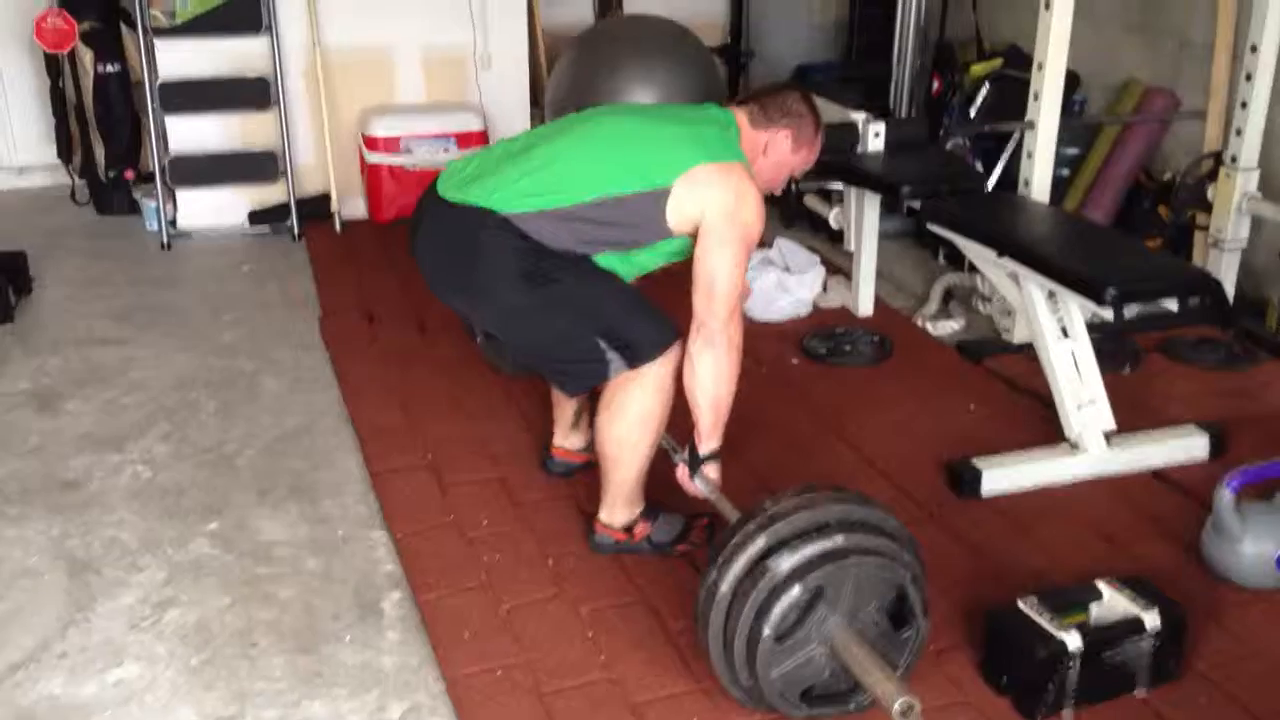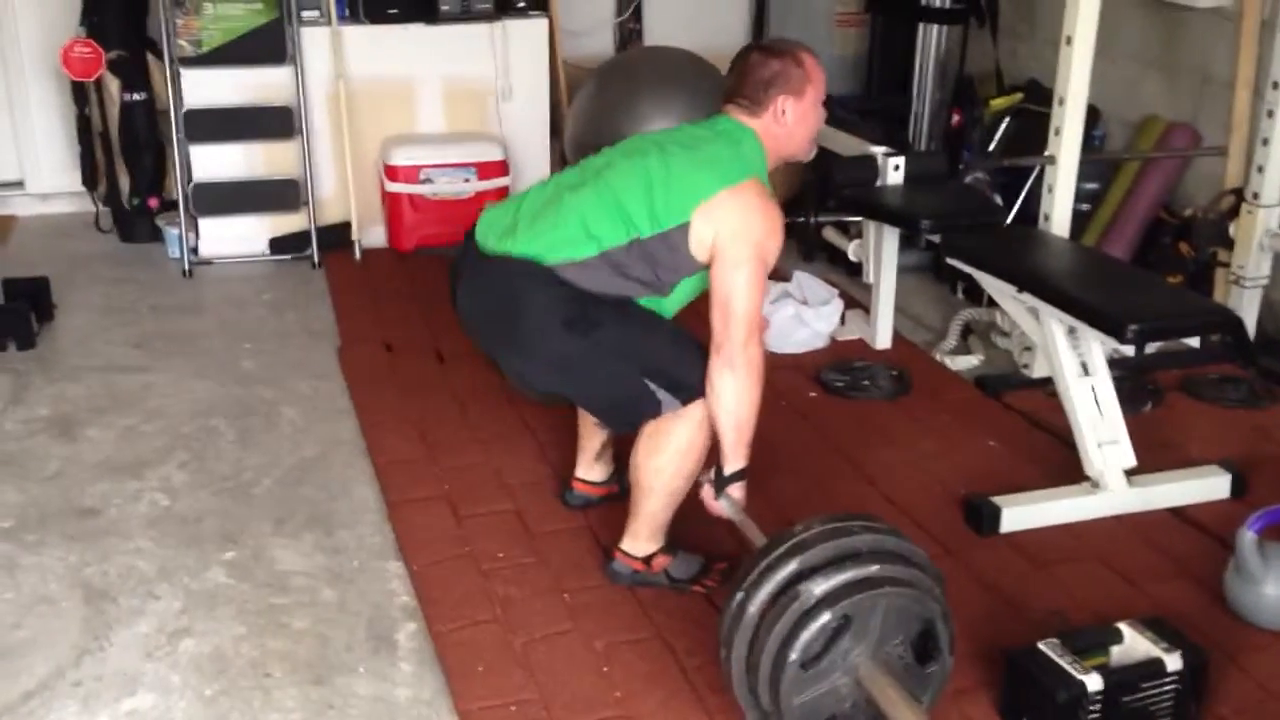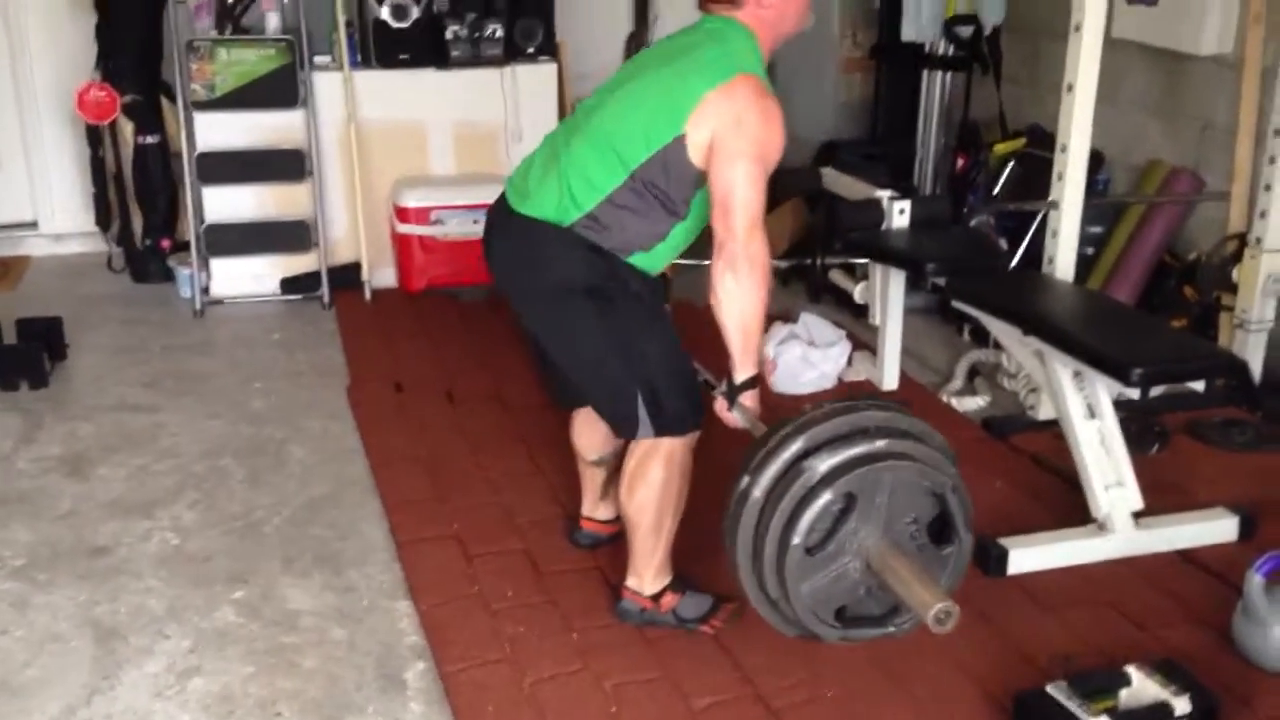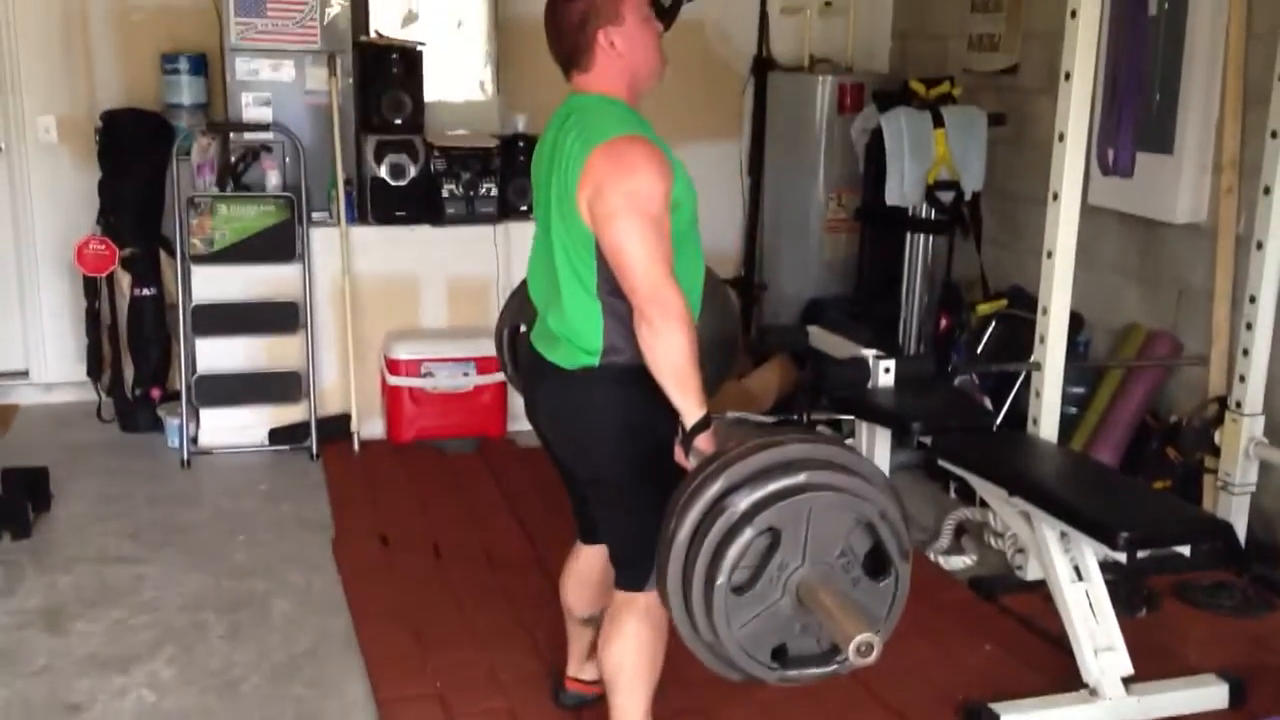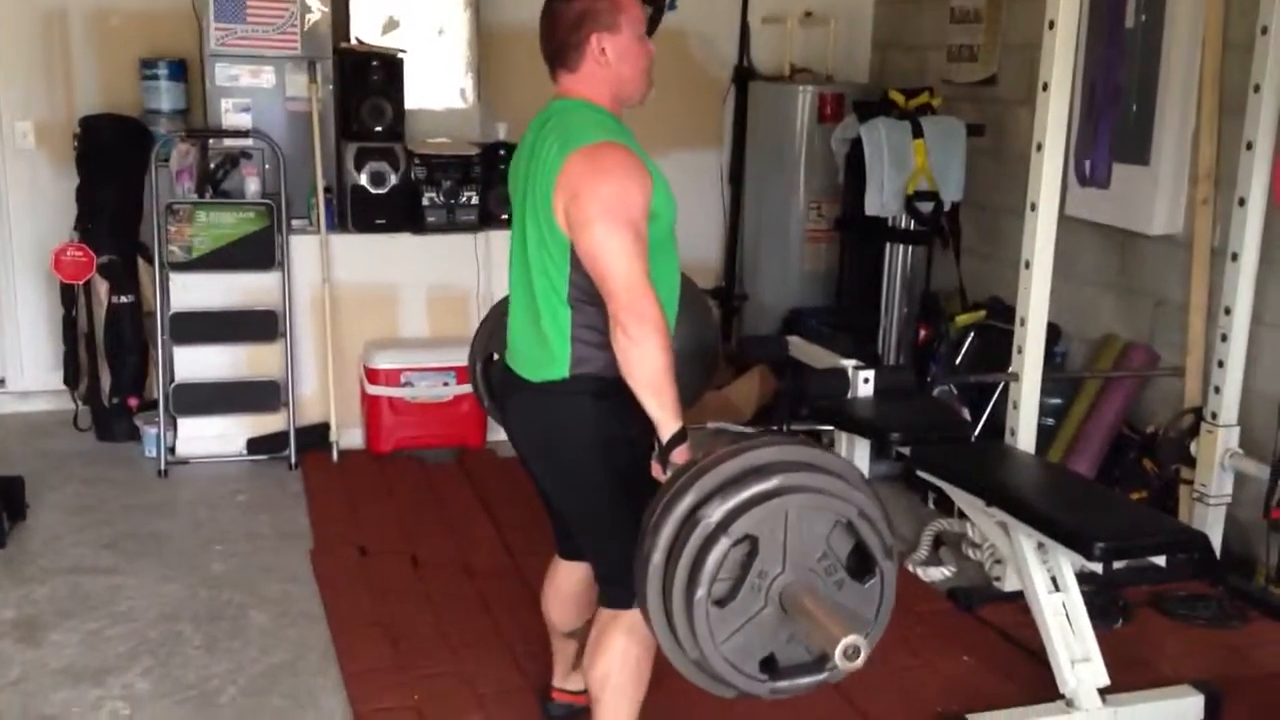
dt=1s
person 1, frame 1
left shoulder: (684, 125)
right shoulder: (732, 189)
right elbow: (715, 330)
right wrist: (707, 451)
left hip: (448, 211)
right hip: (481, 245)
left knee: (583, 315)
right knee: (648, 351)
left ankle: (571, 443)
right ankle: (622, 522)
person 1, frame 2
left shoulder: (696, 142)
right shoulder: (749, 208)
right elbow: (735, 353)
left wrist: (646, 354)
right wrist: (733, 470)
left hip: (488, 263)
right hip: (521, 297)
left knee: (628, 351)
right knee: (694, 392)
left ankle: (592, 476)
right ankle: (641, 553)
person 1, frame 3
right shoulder: (747, 101)
right elbow: (739, 248)
left wrist: (644, 302)
right wrist: (745, 377)
left hip: (523, 228)
right hip: (564, 255)
left knee: (602, 382)
right knee: (668, 421)
left ankle: (598, 513)
right ankle: (649, 590)
person 1, frame 4
left shoulder: (567, 127)
right shoulder: (625, 153)
right elbow: (655, 303)
right wrist: (697, 422)
left hip: (559, 373)
right hip: (613, 393)
left knee: (600, 537)
right knee: (648, 579)
person 1, frame 5
left shoulder: (548, 133)
right shoulder: (604, 158)
right elbow: (632, 310)
right wrist: (673, 434)
left hip: (540, 388)
right hip: (584, 407)
left knee: (580, 551)
right knee: (638, 591)
